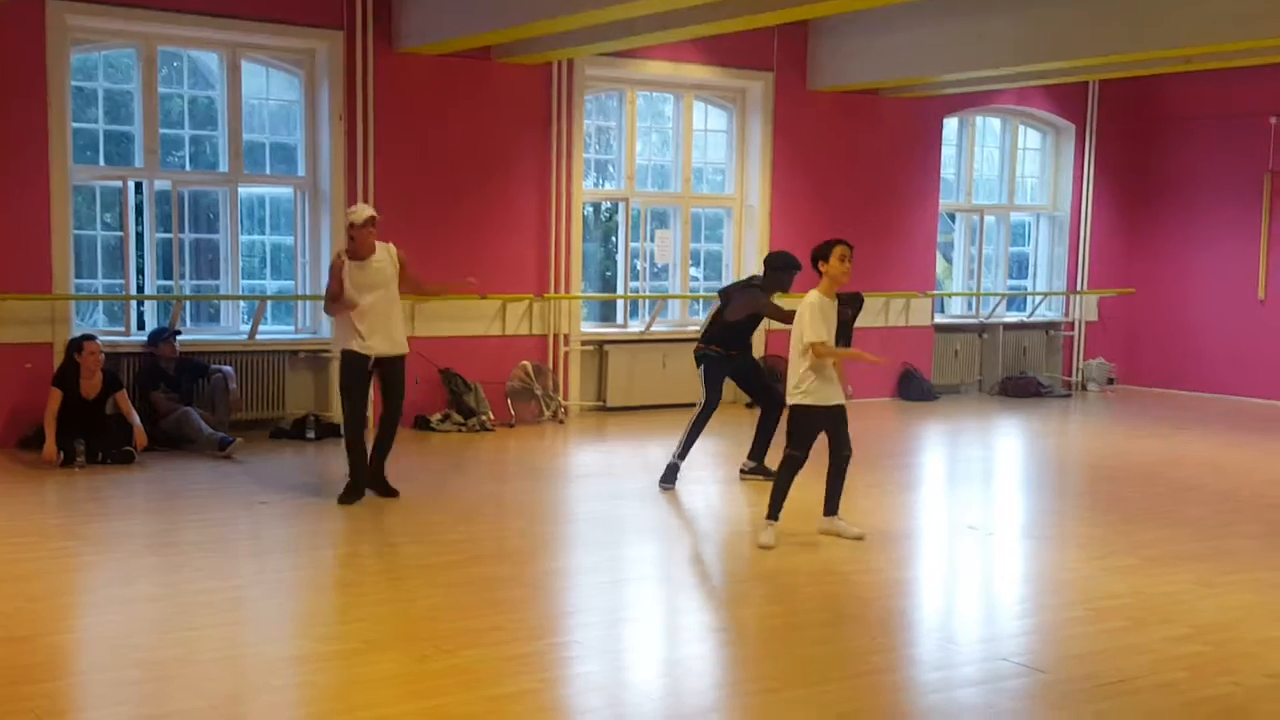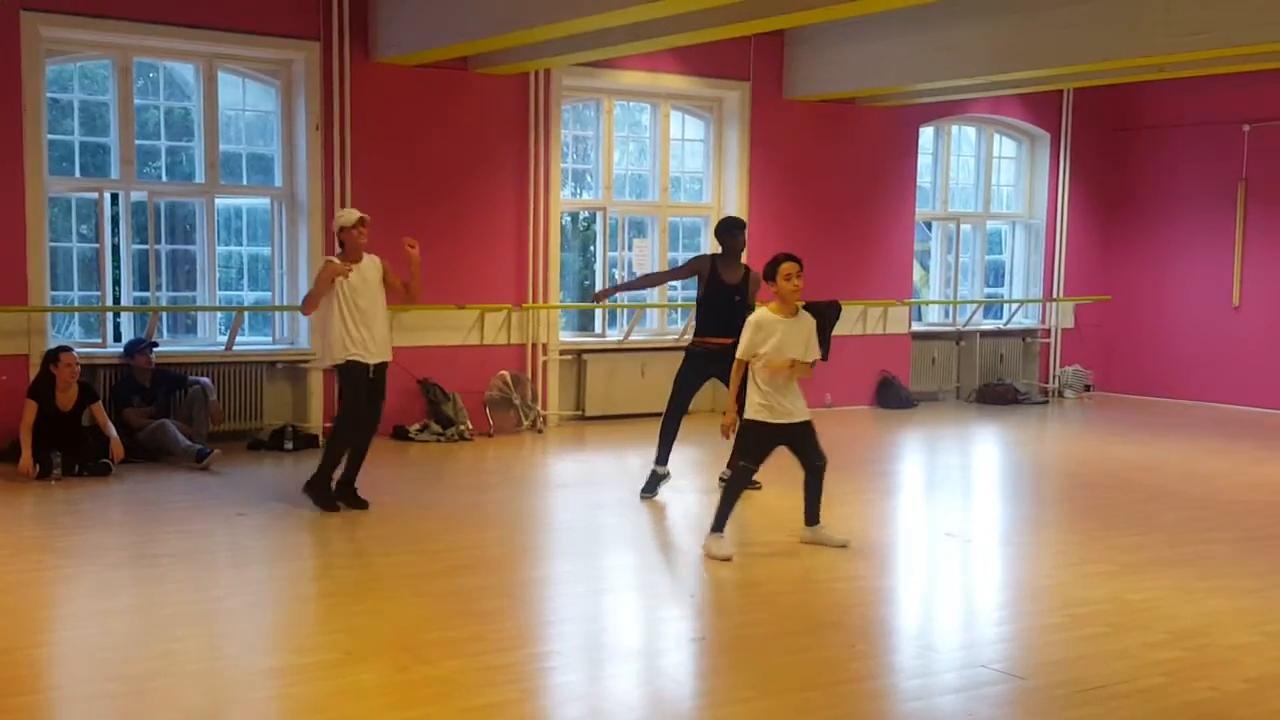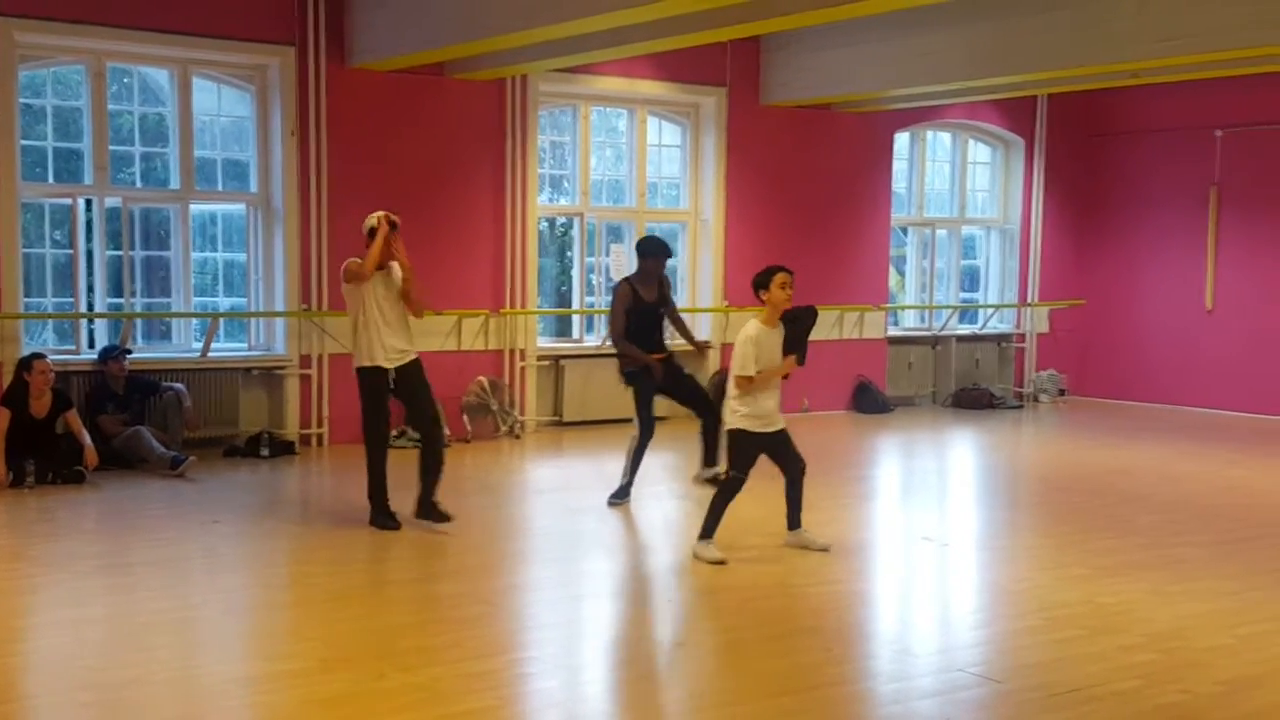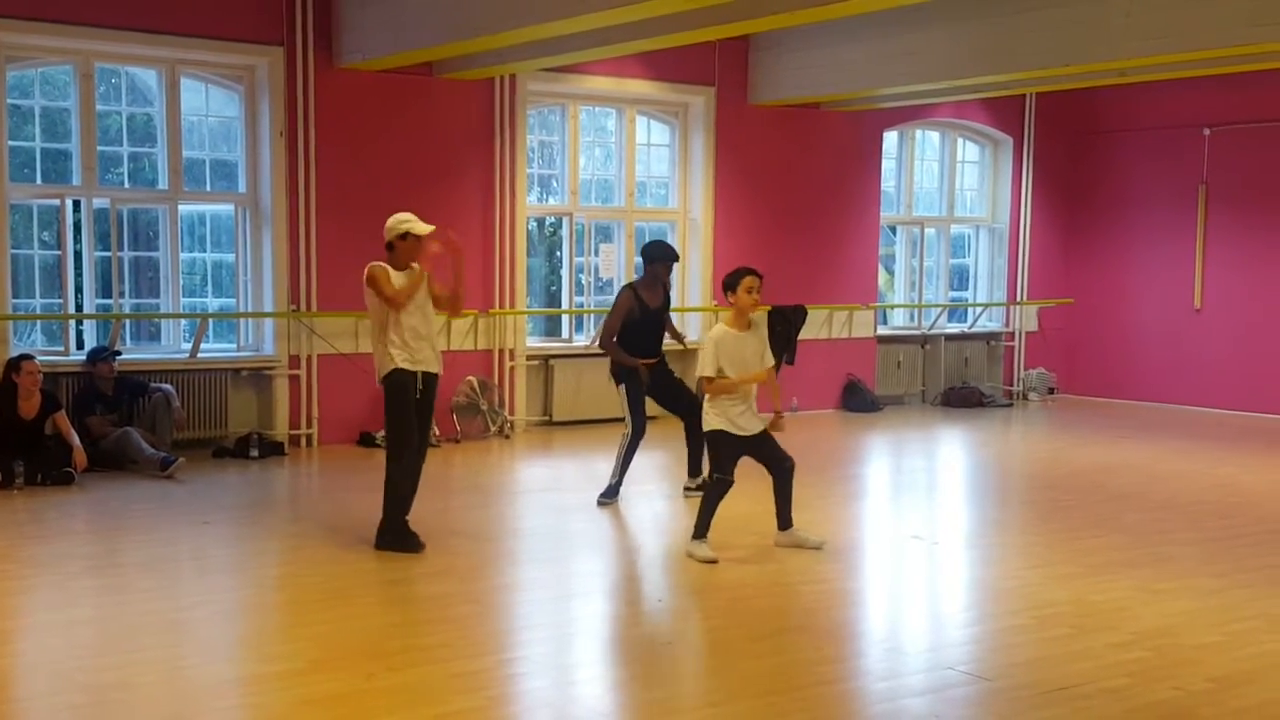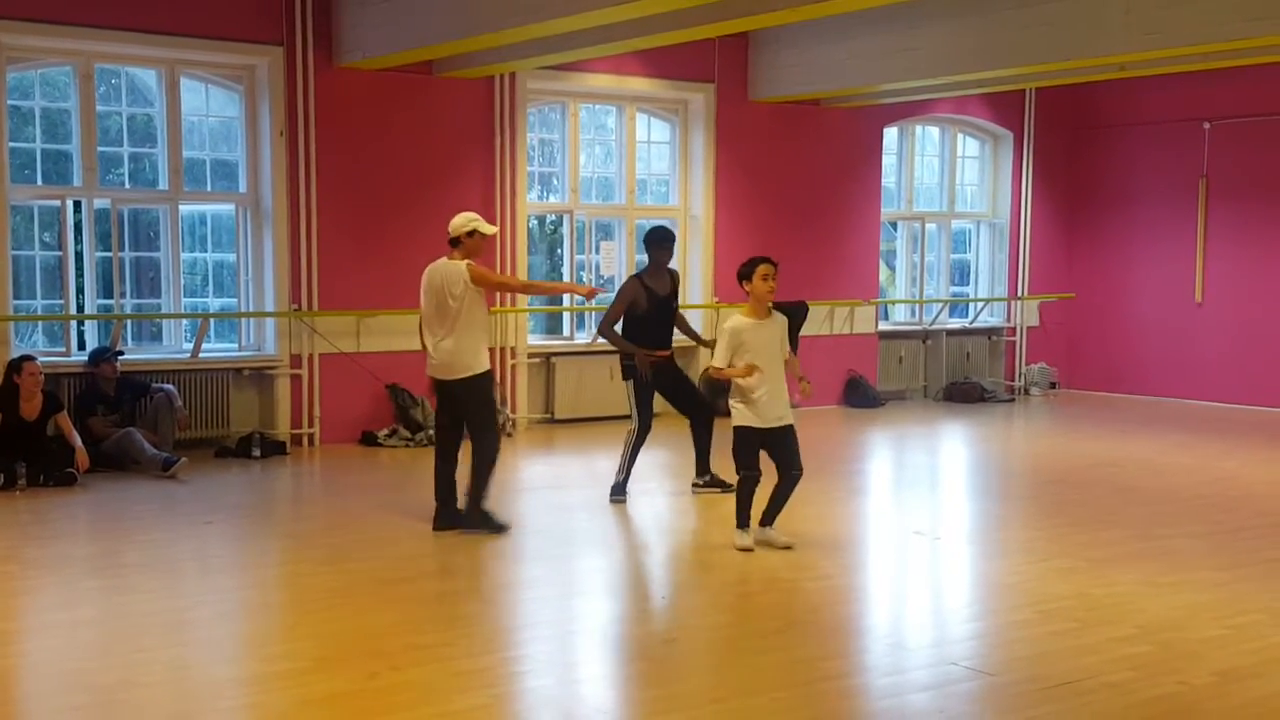
dt=1s
person 1, frame 1
left shoulder: (394, 255)
right shoulder: (340, 263)
left elbow: (416, 288)
right elbow: (329, 306)
right wrist: (339, 307)
left hip: (392, 345)
right hip: (355, 348)
left knee: (392, 414)
right knee: (355, 414)
left ankle: (376, 472)
right ankle: (357, 477)
person 1, frame 2
left shoulder: (376, 264)
right shoulder: (332, 267)
left elbow: (411, 296)
right elbow: (307, 309)
left wrist: (415, 263)
right wrist: (329, 278)
left hip: (379, 354)
right hip: (349, 355)
left knee: (369, 422)
right knee: (351, 419)
left ankle: (345, 485)
right ankle: (319, 482)
person 1, frame 3
left shoulder: (399, 271)
right shoulder: (352, 269)
left elbow: (418, 310)
right elbow: (367, 271)
left wrist: (404, 264)
right wrist: (382, 230)
left hip: (406, 358)
right hip: (371, 363)
left knee: (431, 426)
right knee: (377, 437)
left ankle: (427, 500)
right ankle: (379, 508)
person 1, frame 4
left shoulder: (420, 273)
right shoulder: (378, 272)
left elbow: (454, 307)
right elbow: (397, 300)
left wrist: (457, 265)
right wrist: (427, 268)
left hip: (426, 369)
right hip: (397, 369)
left knee: (416, 449)
right knee: (403, 450)
left ankle: (397, 520)
right ankle: (390, 530)
person 1, frame 5
left shoulder: (431, 272)
right shoulder: (470, 271)
left elbow: (424, 325)
right elbow: (524, 286)
right wrist: (573, 287)
left hip: (440, 368)
right hip: (469, 368)
left knee: (448, 440)
right knee: (486, 438)
left ankle: (446, 510)
right ankle: (475, 507)
person 2, frame 1
left shoulder: (833, 302)
right shoulder: (812, 302)
right elbow: (818, 349)
left wrist: (837, 369)
right wrist: (855, 354)
left hip: (830, 393)
right hip: (806, 394)
left knee: (842, 451)
right knee: (795, 457)
left ankle: (830, 517)
right ankle: (770, 521)
person 2, frame 2
left shoulder: (807, 322)
right shoulder: (758, 320)
left elbow: (808, 366)
right elbow: (740, 365)
left wrist: (791, 366)
right wrist: (731, 410)
left hip: (795, 411)
right hip: (760, 412)
left knee: (816, 463)
right knee: (743, 471)
left ankle: (812, 527)
right ankle: (716, 534)
person 2, frame 3
left shoulder: (779, 330)
right shoulder: (750, 335)
right elbow: (742, 383)
right wrist: (779, 371)
left hip: (769, 419)
right hip: (743, 421)
left knee: (795, 467)
right knee: (735, 479)
left ankle: (795, 531)
right ankle: (704, 541)
person 2, frame 4
left shoulder: (759, 331)
right shoulder: (716, 337)
left elbow: (769, 373)
right elbow: (709, 386)
left wrist: (777, 411)
right wrist: (748, 380)
left hip: (750, 421)
right hip: (721, 423)
left knee: (784, 466)
right knee: (721, 480)
left ankle: (786, 530)
right ankle: (697, 540)
person 2, frame 5
left shoulder: (780, 321)
right shoulder: (733, 327)
right elbow: (716, 370)
left wrist: (801, 379)
right wrist: (738, 373)
left hip: (779, 413)
right hip: (747, 413)
left knee: (792, 471)
right knee: (749, 474)
left ankle: (765, 527)
right ankle: (742, 528)
person 3, frame 1
left shoulder: (756, 284)
right shoulder: (754, 296)
left elbow: (723, 292)
right elbow: (787, 317)
left hip: (738, 353)
right hip: (712, 353)
left knee: (774, 403)
right knee: (709, 405)
left ankle: (753, 464)
right ankle: (675, 464)
person 3, frame 2
left shoulder: (751, 278)
right shoulder: (704, 264)
right elbow: (662, 277)
right wrist: (617, 288)
left hip: (733, 351)
right hip: (701, 350)
right knee: (675, 409)
left ankle: (731, 471)
right ankle: (659, 470)
person 3, frame 3
left shoulder: (662, 283)
right shoulder: (624, 291)
right elbow: (616, 339)
left wrist: (691, 340)
right wrist: (649, 361)
left hip: (665, 362)
right hip: (637, 367)
left knee: (710, 409)
right knee: (645, 428)
left ankle: (708, 471)
right ankle: (625, 486)
person 3, frame 4
left shoulder: (664, 287)
right shoulder: (628, 296)
right elbow: (605, 341)
left wrist: (675, 333)
right wrist: (636, 365)
left hip: (657, 366)
right hip: (629, 370)
left knee: (696, 414)
right knee: (636, 428)
left ankle: (694, 481)
right ankle: (613, 486)
person 3, frame 5
left shoulder: (673, 278)
right shoulder: (633, 286)
right elbow: (605, 329)
left wrist: (699, 339)
right wrist: (634, 352)
left hip: (665, 360)
right hip: (637, 364)
left knee: (703, 411)
right knee: (642, 423)
left ankle: (703, 477)
right ankle: (619, 483)
